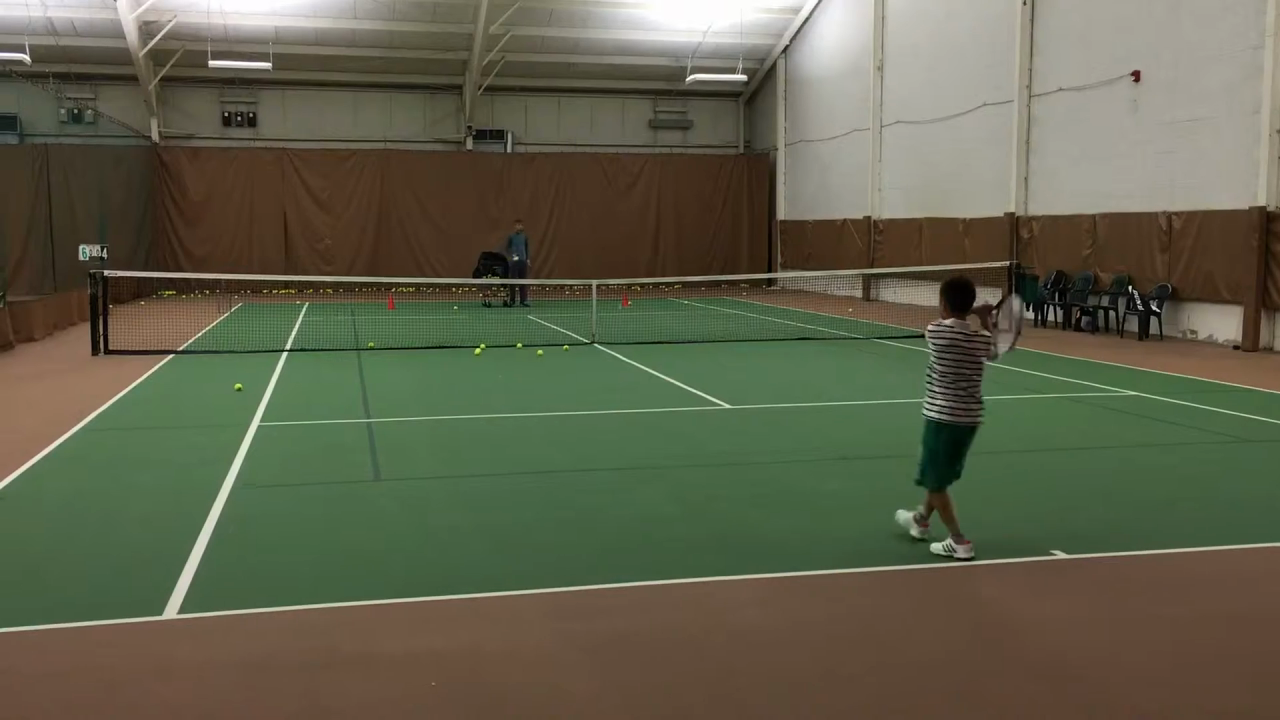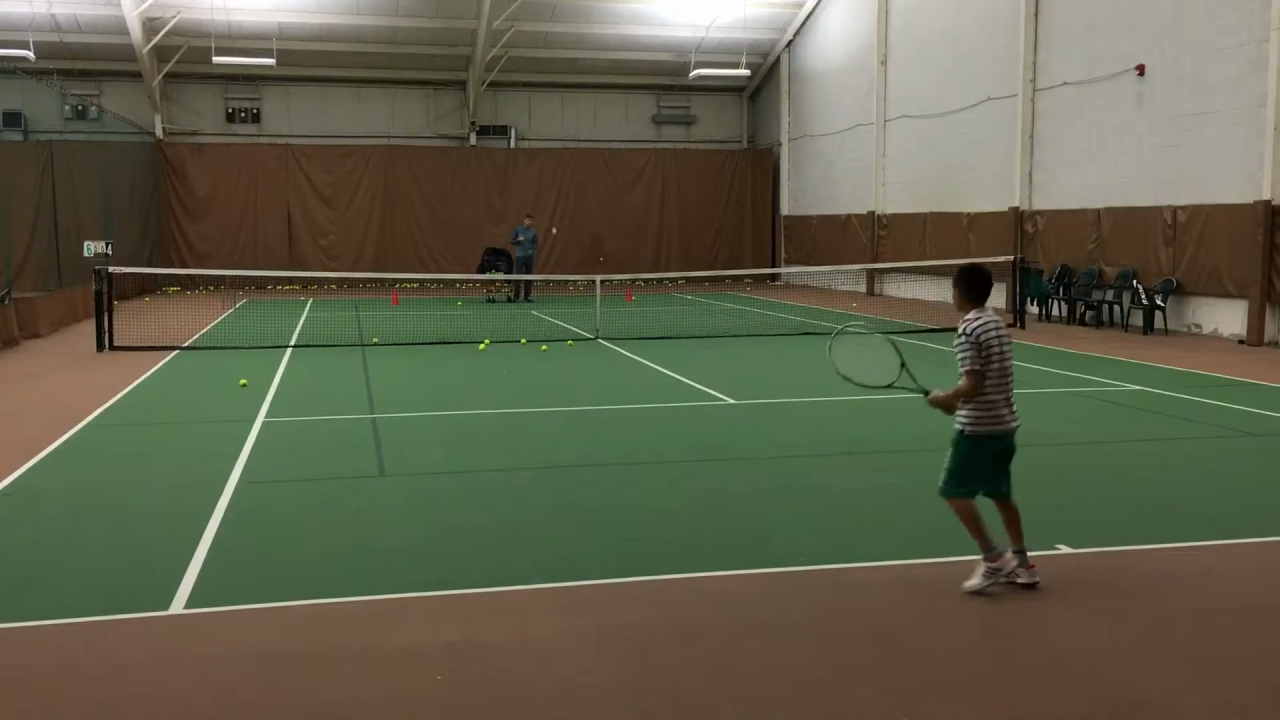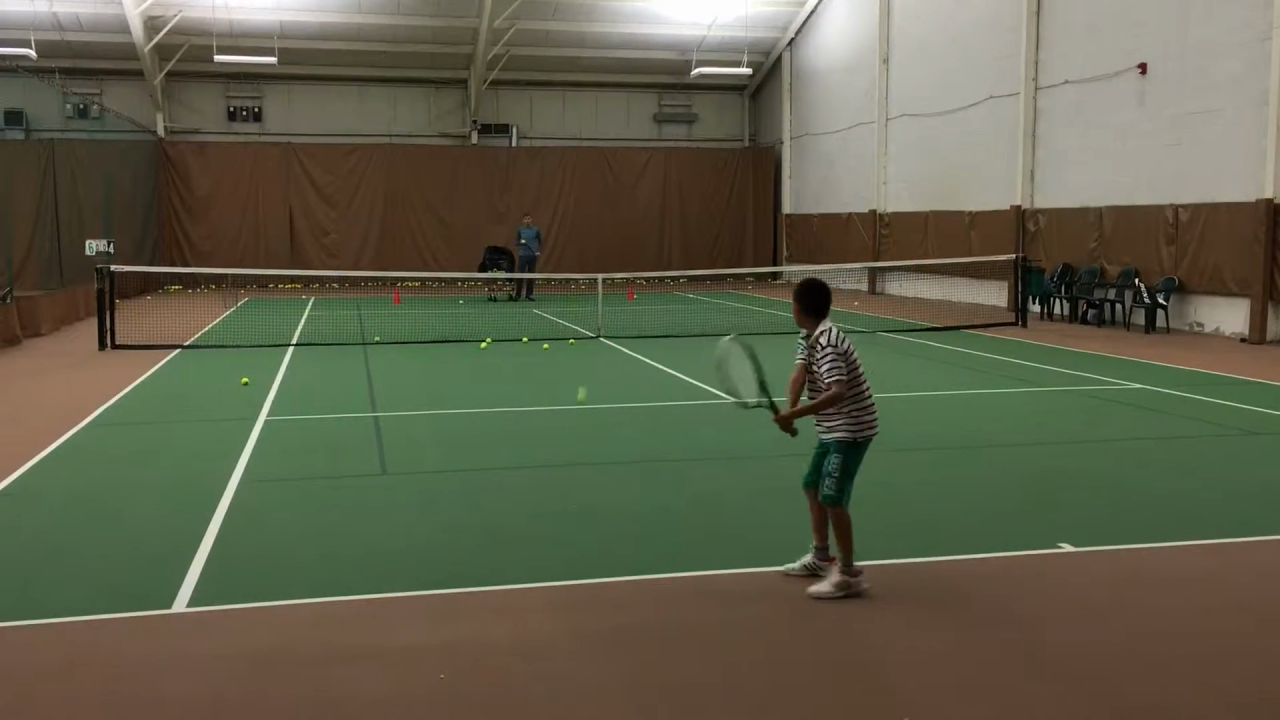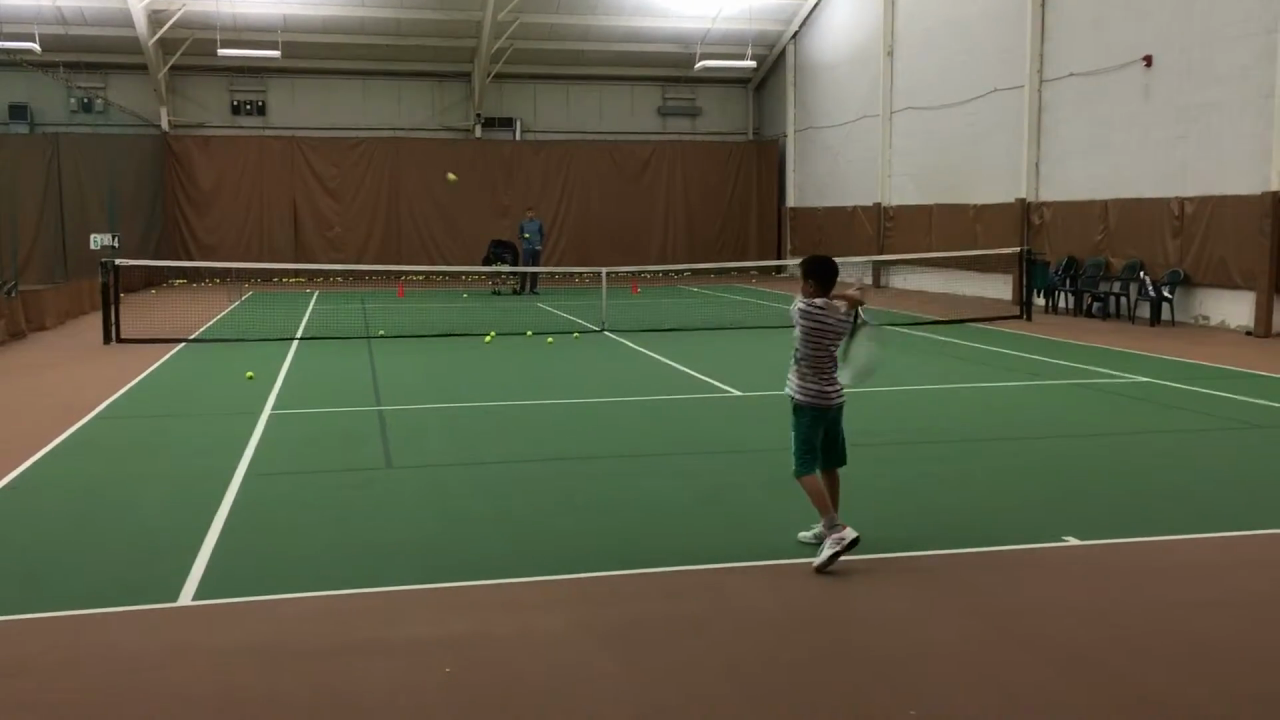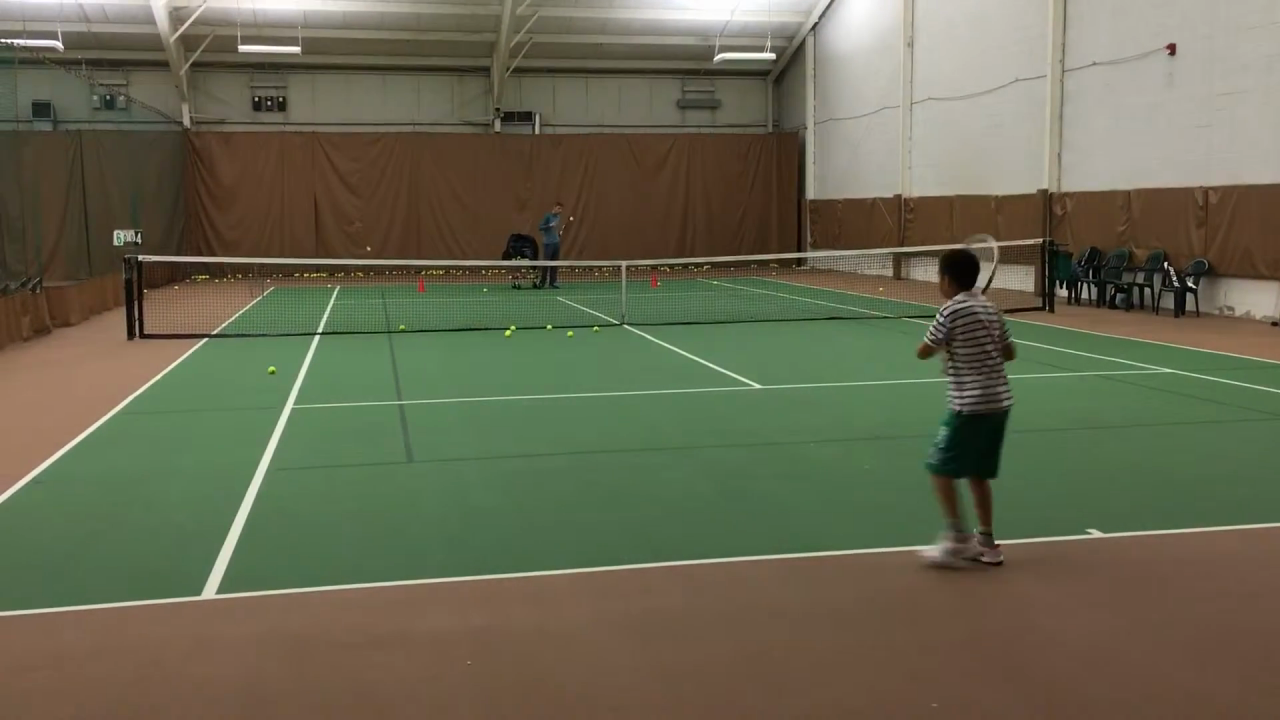
dt=1s
person 1, frame 1
left shoulder: (937, 331)
right shoulder: (983, 339)
left wrist: (972, 316)
right wrist: (984, 322)
left hip: (942, 417)
right hip: (971, 418)
left knee: (933, 481)
right knee: (942, 475)
left ankle: (959, 541)
right ankle: (921, 519)
person 1, frame 2
left shoulder: (968, 331)
right shoulder: (998, 325)
left elbow: (973, 385)
left wrist: (944, 399)
right wrist: (957, 400)
left hip: (978, 426)
right hip: (1004, 422)
left knee: (955, 492)
right knee: (1001, 494)
left ankle: (993, 558)
right ankle: (1021, 563)
person 1, frame 3
left shoulder: (827, 345)
right shoulder: (809, 338)
left elbow: (838, 393)
right elbow: (800, 374)
left wrist: (796, 412)
right wrist: (789, 409)
left hip: (852, 429)
right hip: (832, 428)
left knee: (832, 498)
right knee: (813, 489)
left ankle: (849, 575)
right ankle: (821, 556)
person 1, frame 4
left shoulder: (804, 309)
right shoulder: (842, 317)
left wrist: (843, 297)
right wrist: (850, 301)
left hip: (808, 401)
right hip: (833, 399)
left knee: (805, 469)
right knee: (828, 466)
left ankle: (837, 530)
right ankle: (829, 528)
person 1, frame 5
left shoulder: (951, 312)
right shoulder: (990, 309)
left elbow: (924, 353)
right elbow: (1009, 353)
left wrist: (945, 348)
left hip: (972, 405)
right hip: (999, 402)
left knee: (940, 468)
right knee: (977, 472)
left ankle: (957, 538)
right ankle: (984, 541)
